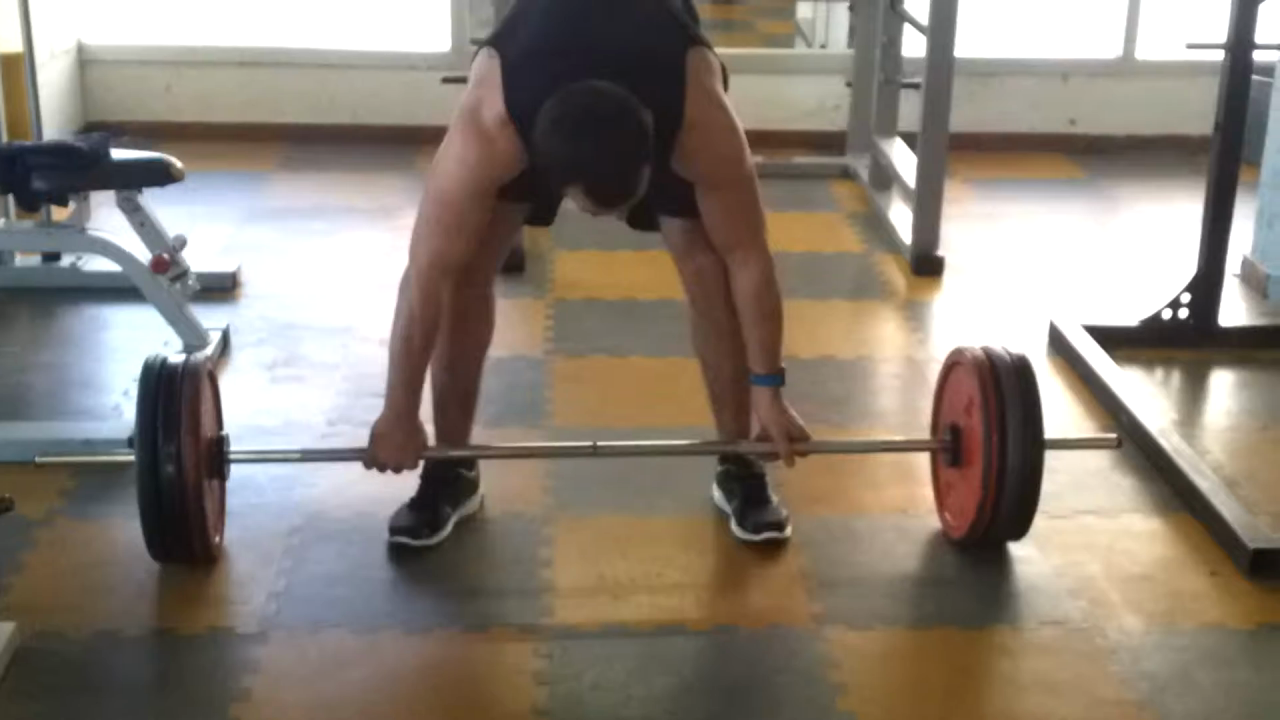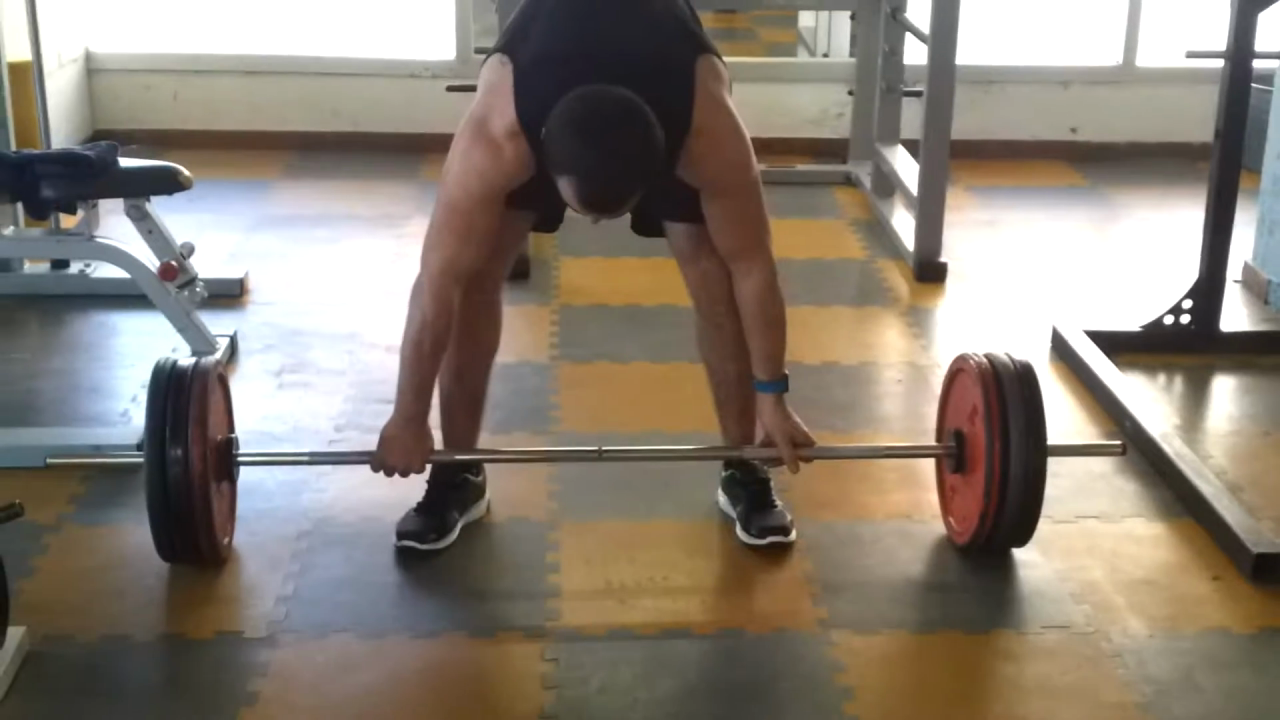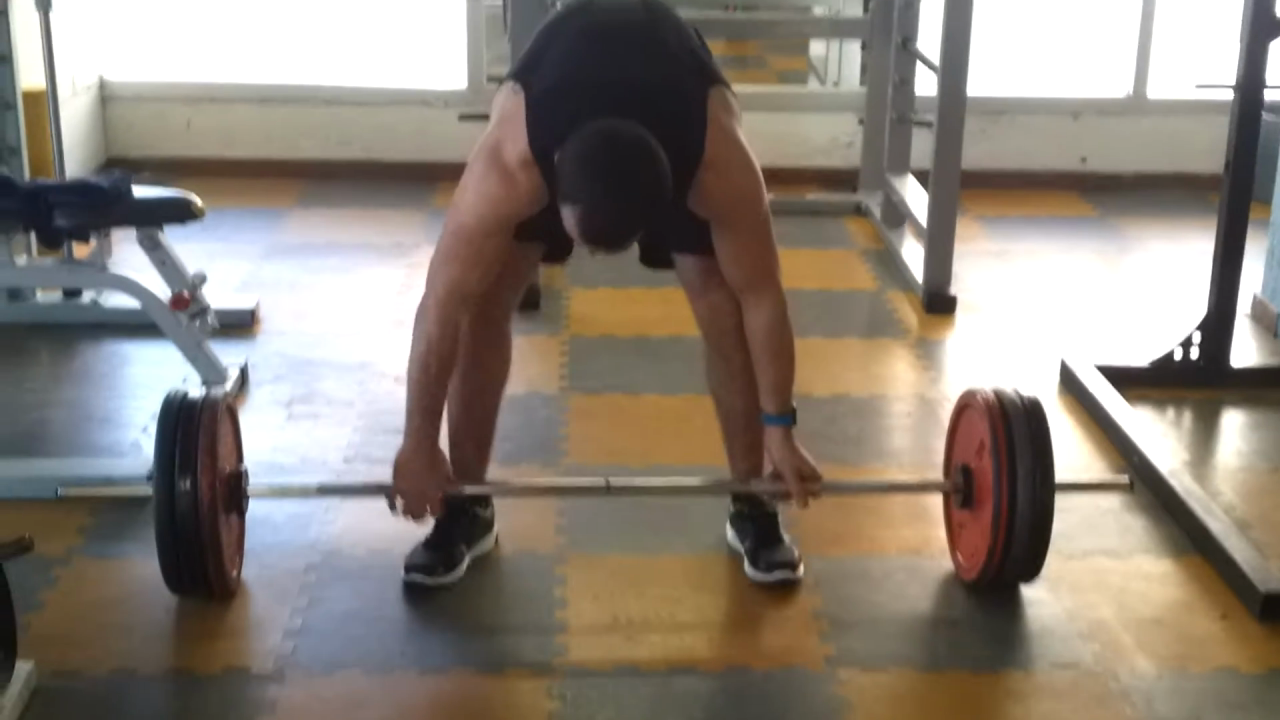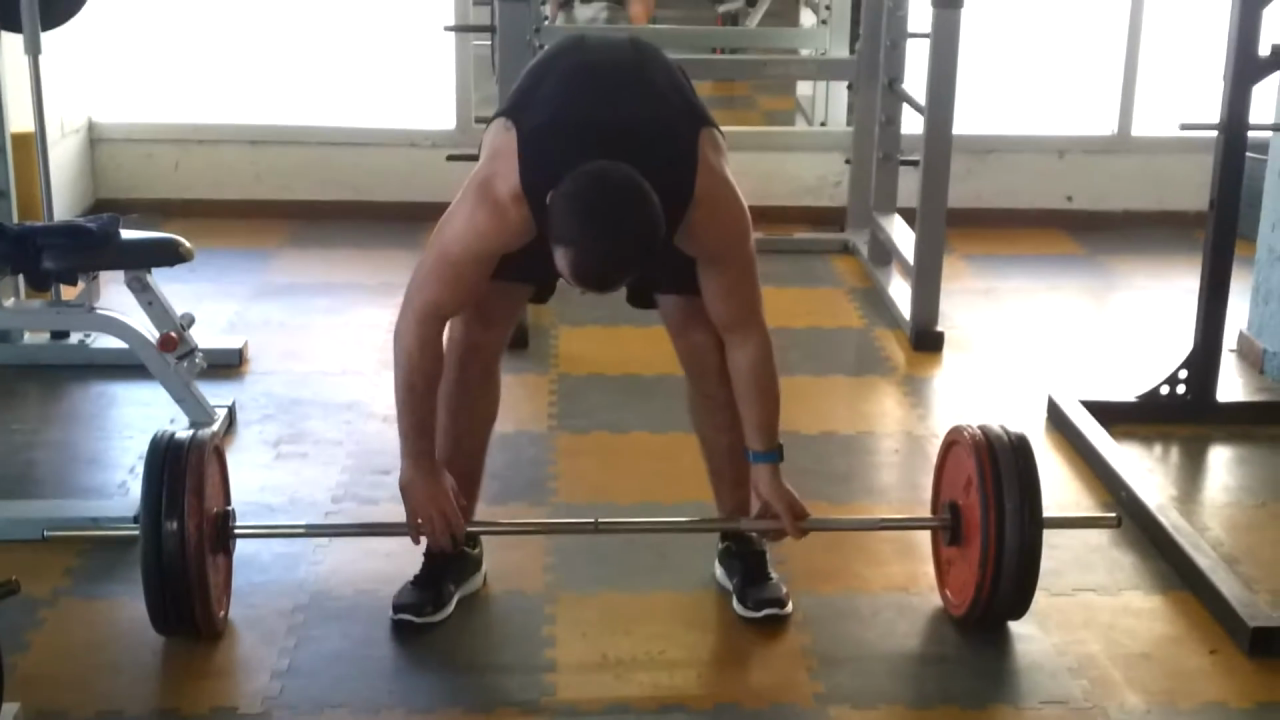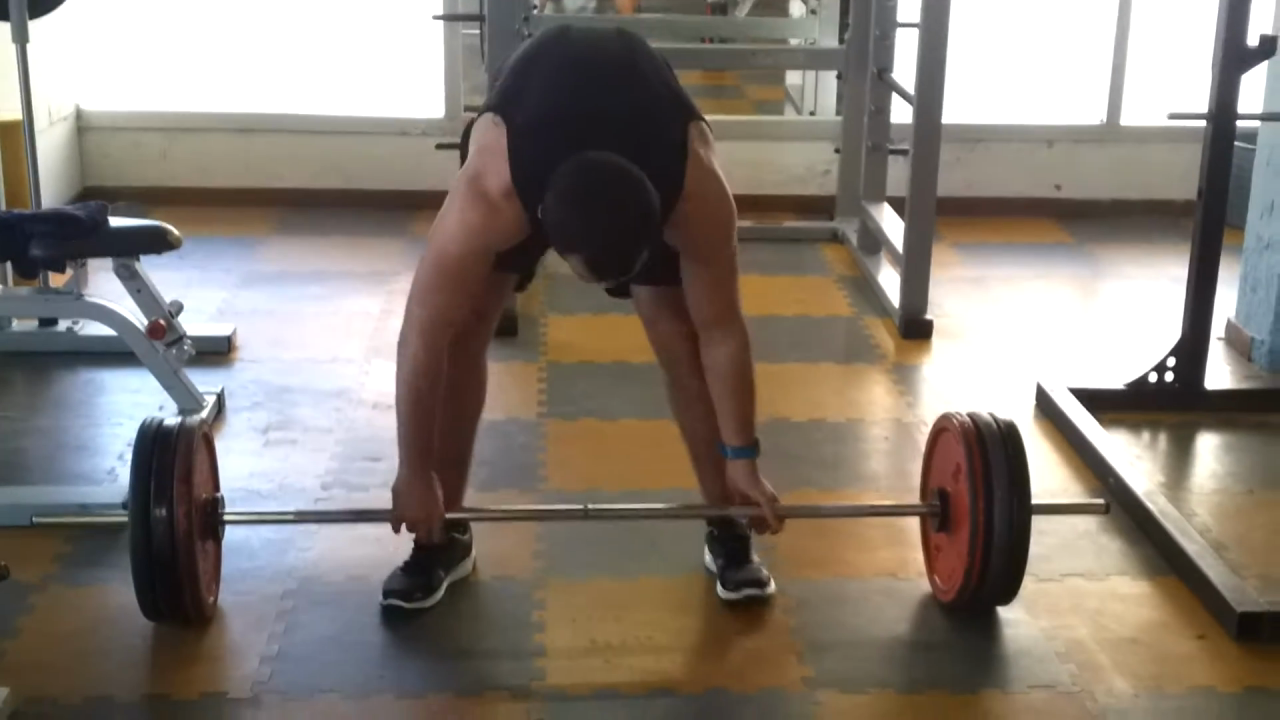
dt=0.3s
person 1, frame 1
left shoulder: (703, 122)
right shoulder: (487, 131)
left elbow: (746, 255)
right elbow: (428, 271)
left wrist: (768, 390)
right wrist: (398, 415)
left hip: (661, 64)
right hip: (534, 69)
left knee: (708, 265)
right knee: (467, 264)
left ankle: (739, 466)
right ankle: (451, 470)
person 1, frame 2
left shoulder: (710, 131)
right shoulder: (497, 136)
left elbow: (749, 264)
right elbow: (440, 280)
left wrist: (771, 396)
right wrist: (408, 418)
left hip: (667, 74)
right hip: (542, 72)
left knee: (713, 272)
right knee: (476, 270)
left ankle: (743, 471)
right ankle: (458, 475)
person 1, frame 3
left shoulder: (720, 167)
right shoulder: (509, 167)
left elbow: (759, 295)
right elbow: (445, 302)
left wrist: (779, 429)
right wrist: (419, 445)
left hip: (675, 113)
left knee: (722, 305)
right knee: (485, 300)
left ankle: (751, 506)
right ankle: (466, 507)
person 1, frame 4
left shoulder: (709, 202)
right shoulder: (498, 199)
left elbow: (742, 334)
right elbow: (419, 320)
left wrist: (765, 466)
right wrist: (419, 466)
left hip: (665, 153)
right hip: (543, 140)
left knee: (703, 341)
right knee: (475, 335)
left ankle: (739, 542)
right ankle: (455, 548)
person 1, frame 5
left shoulder: (698, 196)
right shoulder: (490, 198)
left elbow: (719, 330)
right elbow: (424, 332)
left wrist: (742, 460)
right wrist: (415, 474)
left hip: (648, 139)
right hip: (529, 124)
left knee: (678, 330)
right knee: (463, 325)
left ankle: (725, 528)
right ankle: (445, 536)
